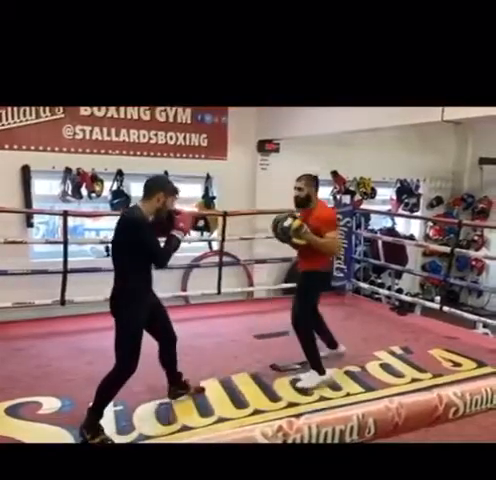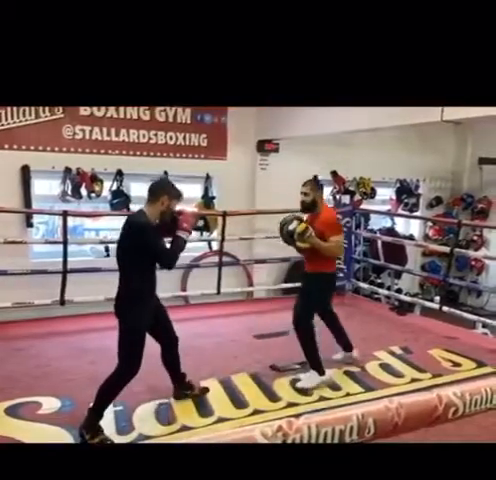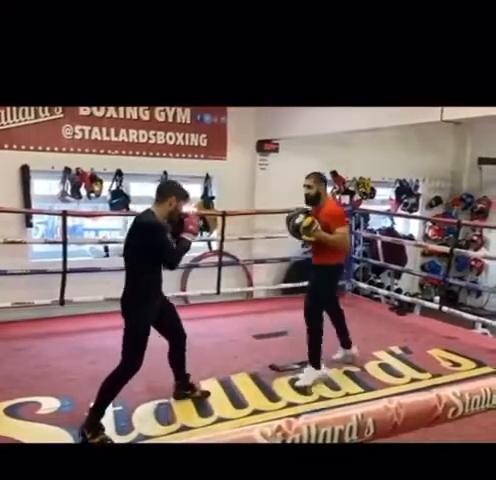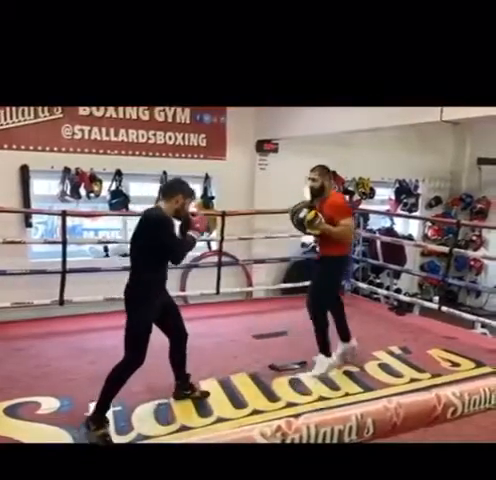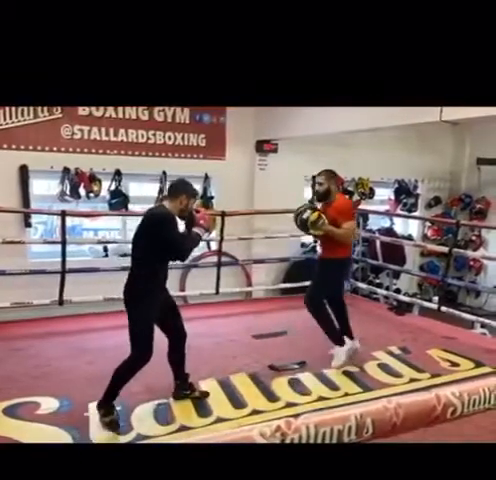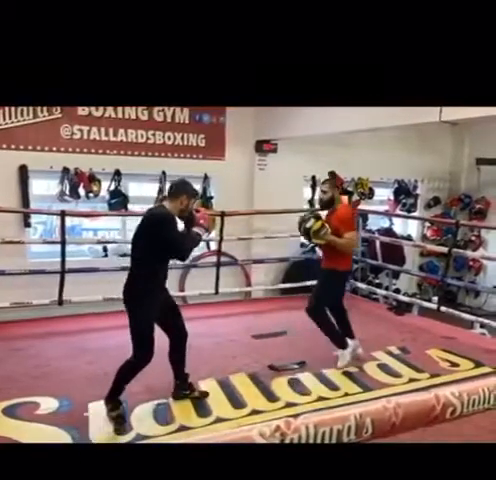
dt=0.1s
person 1, frame 1
left shoulder: (140, 218)
right shoulder: (134, 220)
left elbow: (152, 248)
right elbow: (160, 259)
left wrist: (170, 227)
right wrist: (179, 231)
left hip: (143, 295)
right hip: (128, 300)
left knee: (168, 338)
right knee: (126, 365)
left ankle: (176, 385)
right ankle: (91, 425)
person 1, frame 2
left shoulder: (146, 221)
right shoulder: (141, 225)
left elbow: (158, 251)
right elbow: (167, 261)
left wrist: (175, 228)
right wrist: (183, 233)
left hip: (146, 298)
right hip: (131, 303)
left knee: (170, 341)
right knee: (129, 366)
left ankle: (181, 386)
right ankle: (90, 425)
person 1, frame 3
left shoulder: (154, 222)
right shoulder: (148, 225)
left elbow: (164, 248)
right elbow: (171, 261)
left wrist: (179, 230)
right wrist: (188, 234)
left hip: (153, 295)
right hip: (138, 301)
left knee: (178, 338)
right knee: (131, 363)
left ankle: (183, 386)
right ankle: (92, 424)
person 1, frame 4
left shoulder: (158, 217)
right shoulder: (158, 219)
left elbow: (171, 248)
right elbow: (176, 255)
left wrist: (187, 229)
right wrist: (194, 232)
left hip: (156, 291)
right hip: (141, 295)
left knee: (179, 336)
right knee: (134, 357)
left ankle: (183, 386)
right ankle: (97, 417)
person 1, frame 5
left shoulder: (162, 216)
right shoulder: (161, 217)
left elbow: (175, 247)
right elbow: (182, 252)
left wrist: (192, 226)
right wrist: (199, 229)
left hip: (156, 290)
right hip: (140, 294)
left knee: (178, 336)
right knee: (141, 354)
left ankle: (182, 386)
right ankle: (106, 404)
person 1, frame 6
left shoulder: (162, 216)
right shoulder: (161, 217)
left elbow: (175, 244)
right elbow: (182, 252)
left wrist: (191, 225)
right wrist: (199, 229)
left hip: (156, 291)
right hip: (140, 294)
left knee: (179, 336)
right knee: (143, 354)
left ankle: (182, 386)
right ankle: (113, 400)
person 2, frame 1
left shoulder: (324, 214)
right shoulder: (304, 211)
left elbow: (334, 247)
left wrist: (308, 236)
right wrist: (294, 236)
left hip: (316, 273)
right hip: (305, 270)
left knee: (300, 319)
right knee: (307, 313)
left ankle: (318, 371)
right ankle: (334, 346)
person 2, frame 2
left shoulder: (328, 218)
right shoulder: (311, 216)
left elbow: (337, 251)
left wrist: (313, 240)
right wrist: (300, 240)
left hip: (321, 275)
right hip: (313, 272)
left knee: (301, 320)
right knee: (325, 313)
left ankle: (318, 372)
right ankle: (349, 350)
person 2, frame 3
left shoulder: (333, 209)
right shoulder: (316, 208)
left elbow: (344, 242)
left wrist: (318, 233)
right wrist: (306, 232)
left hip: (329, 267)
right hip: (320, 265)
left knee: (312, 312)
right knee: (331, 307)
left ankle: (315, 367)
right ankle: (347, 348)
person 2, frame 4
left shoulder: (337, 201)
right shoulder: (320, 200)
left elbow: (348, 233)
left wrist: (322, 226)
right wrist: (312, 225)
left hip: (334, 259)
right hip: (328, 257)
left knee: (316, 303)
right knee: (332, 299)
left ankle: (325, 356)
right ankle: (346, 342)
person 2, frame 5
left shoulder: (342, 204)
right shoulder: (327, 204)
left elbow: (350, 236)
left wrist: (326, 228)
right wrist: (316, 227)
left hip: (336, 261)
right hip: (329, 258)
left knee: (312, 300)
right knee: (334, 300)
left ankle: (341, 344)
right ankle: (349, 341)
person 2, frame 6
left shoulder: (345, 214)
right shoulder: (331, 213)
left elbow: (351, 246)
left wrist: (328, 237)
right wrist: (317, 234)
left hip: (337, 270)
right hip: (330, 268)
left knee: (314, 309)
right knee: (335, 306)
left ankle: (345, 345)
right ankle: (351, 344)
